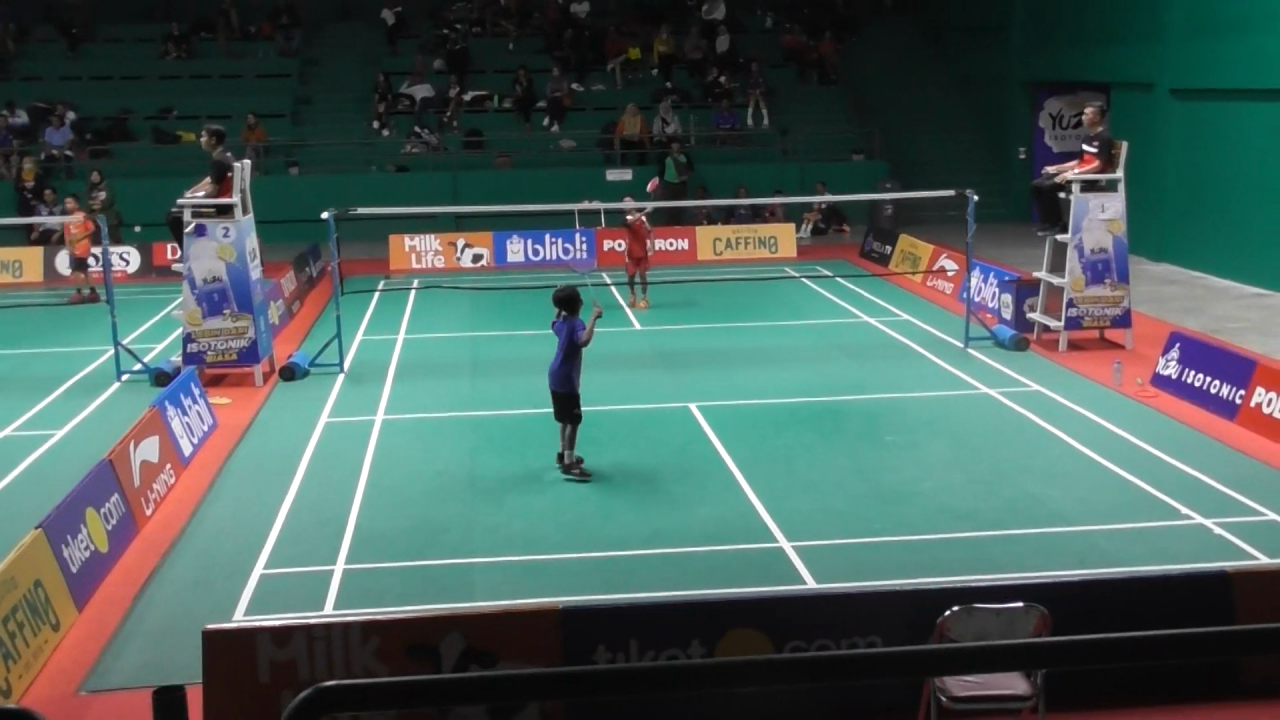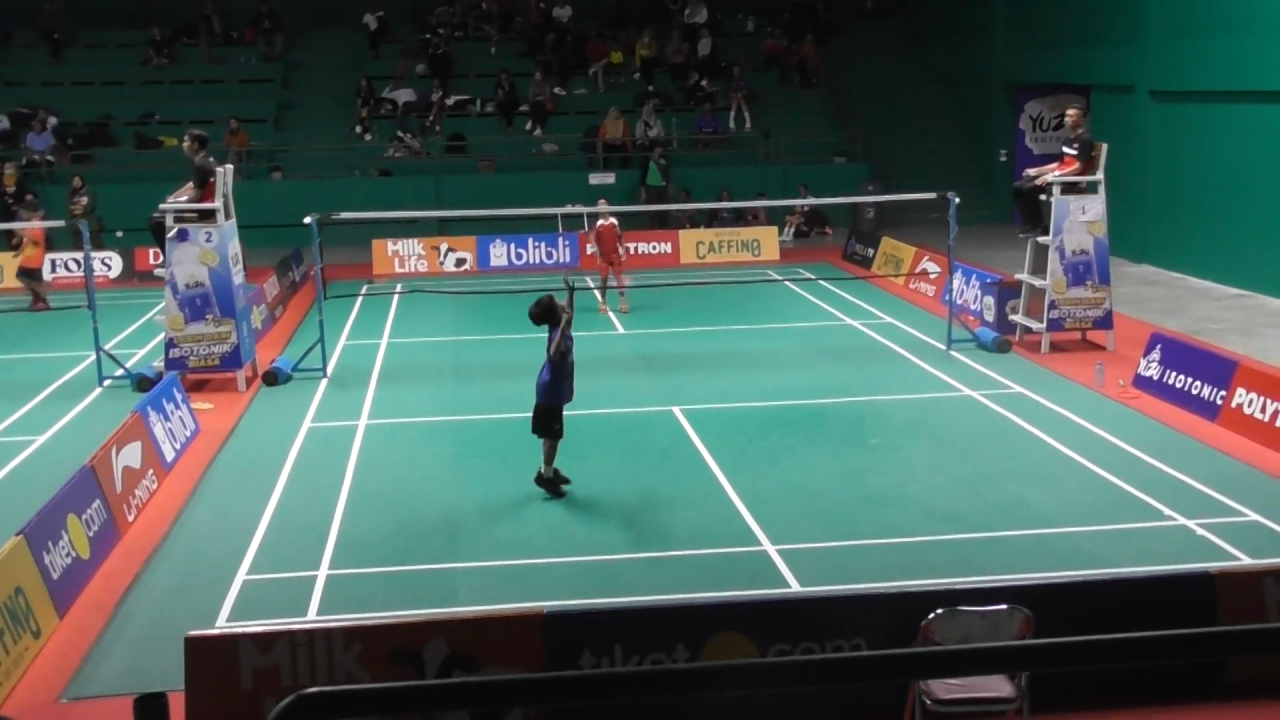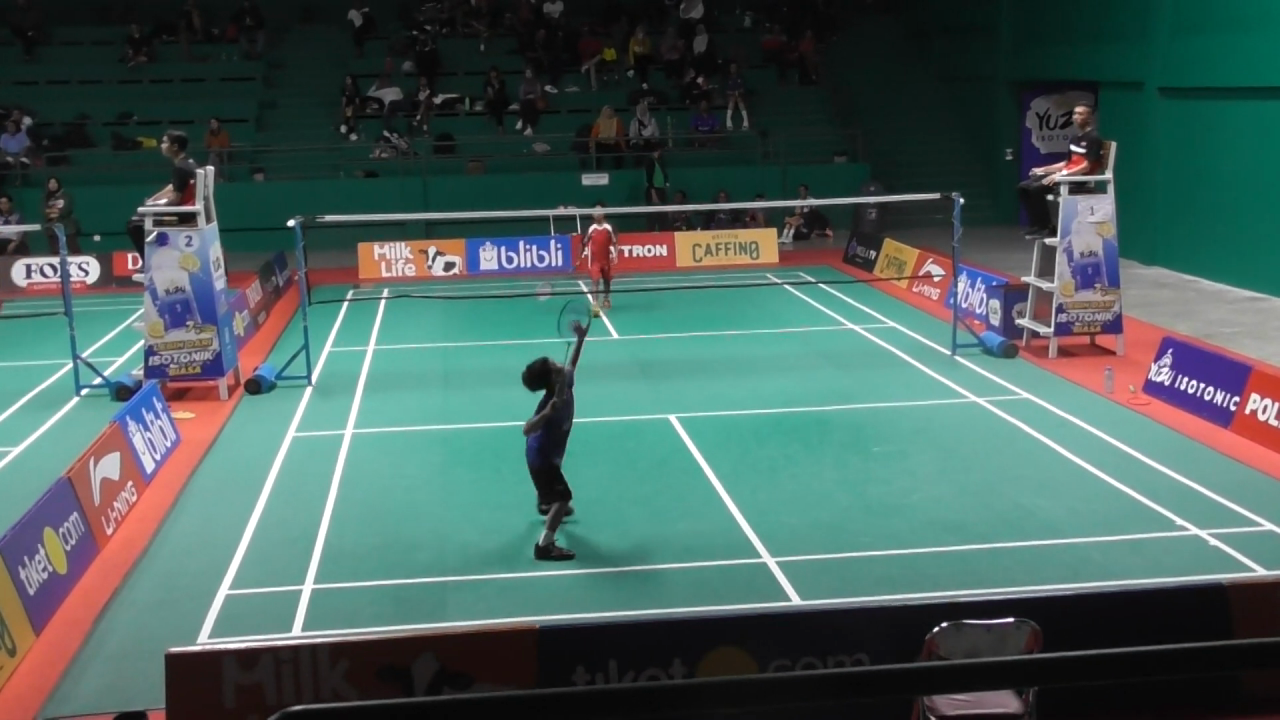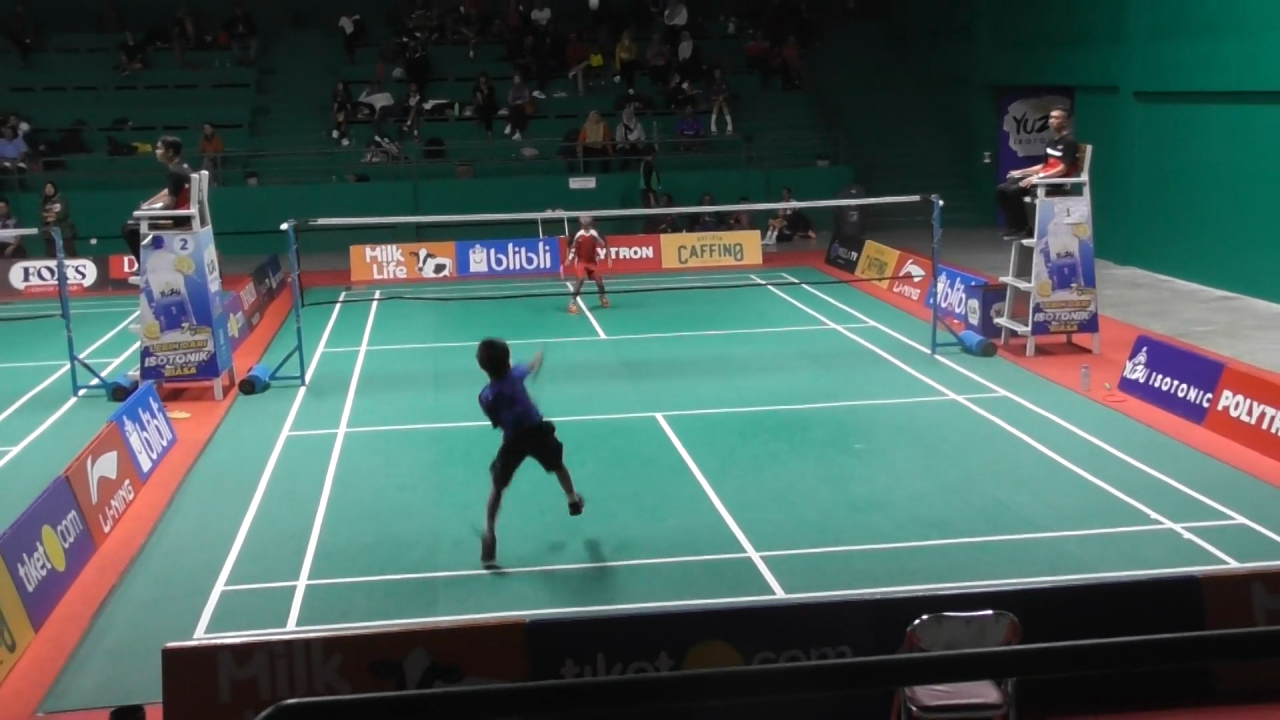
dt=0.5s
person 1, frame 1
left shoulder: (562, 323)
right shoulder: (577, 324)
left elbow: (554, 323)
right elbow: (584, 340)
left wrist: (560, 305)
right wrist: (593, 318)
left hip: (557, 377)
right hip: (566, 379)
left knee: (566, 417)
right knee: (573, 420)
left ankle: (564, 454)
right ankle: (569, 463)
person 1, frame 2
left shoulder: (561, 327)
right shoulder: (557, 332)
left elbow: (568, 312)
right elbow: (554, 353)
left wrist: (570, 293)
right wrist: (564, 325)
left hip: (556, 389)
right hip: (552, 391)
left knee: (548, 426)
right knee: (553, 434)
left ankle: (549, 470)
right ankle: (545, 475)
person 1, frame 3
left shoulder: (565, 383)
right shoulder: (549, 405)
left elbow: (570, 366)
right elbow: (527, 430)
left wrist: (580, 340)
right wrist: (548, 413)
left hip: (550, 453)
right hip: (542, 457)
left knee: (556, 491)
right knee: (563, 498)
left ankle: (546, 502)
right ankle: (544, 545)
person 1, frame 4
left shoulder: (485, 396)
right shoulder: (514, 376)
left elbow: (497, 422)
right elbow: (533, 367)
right wrist: (536, 361)
left hip: (513, 440)
right hip: (537, 431)
left knee: (497, 488)
right knee: (557, 466)
left ankle: (489, 535)
right ankle: (574, 501)
